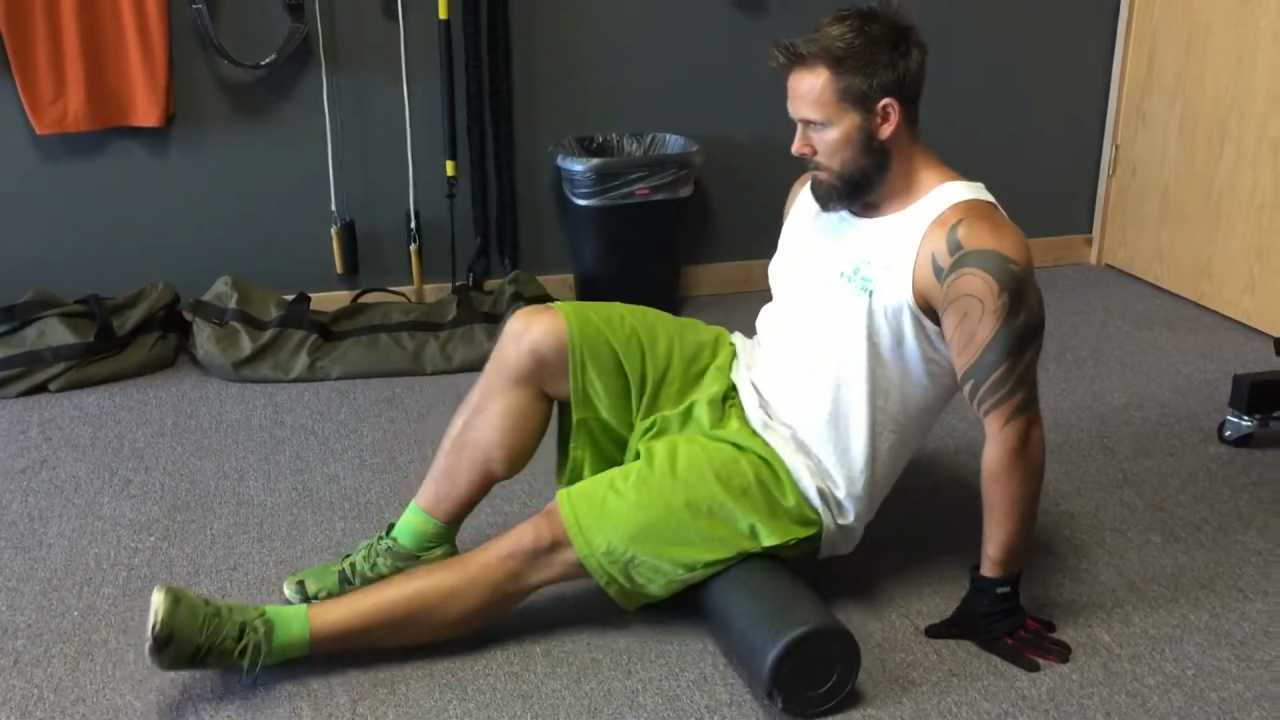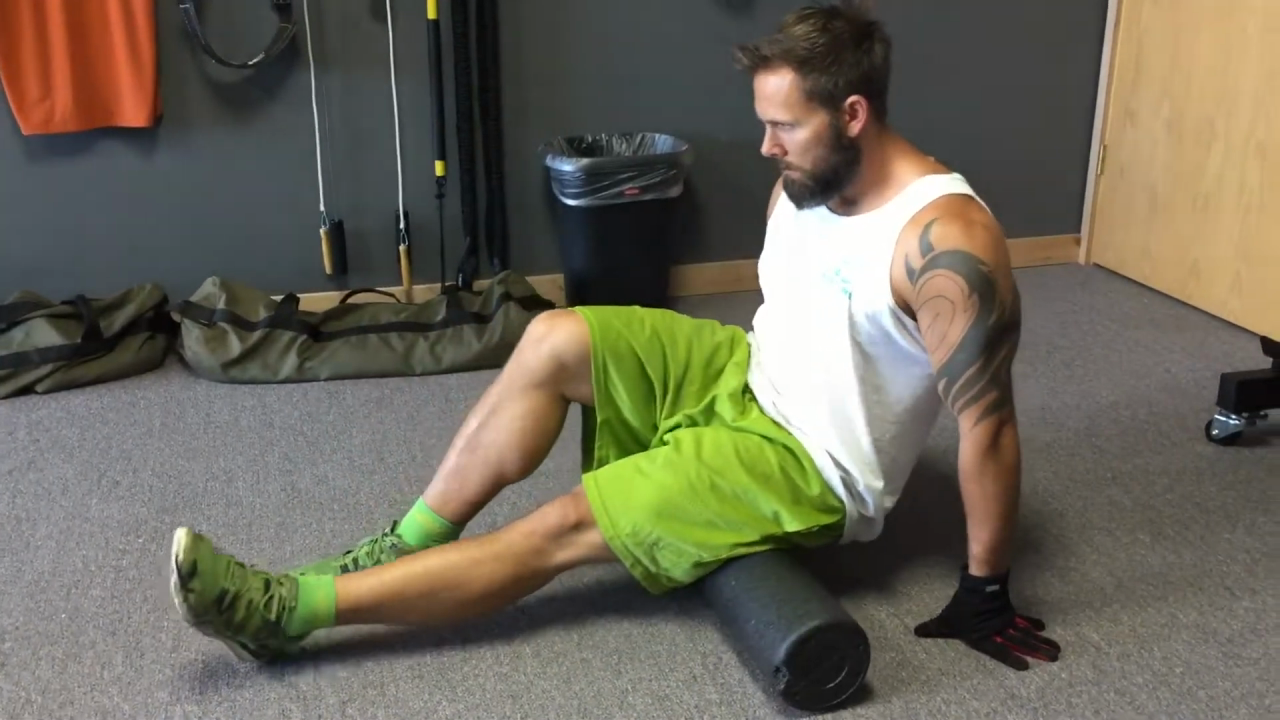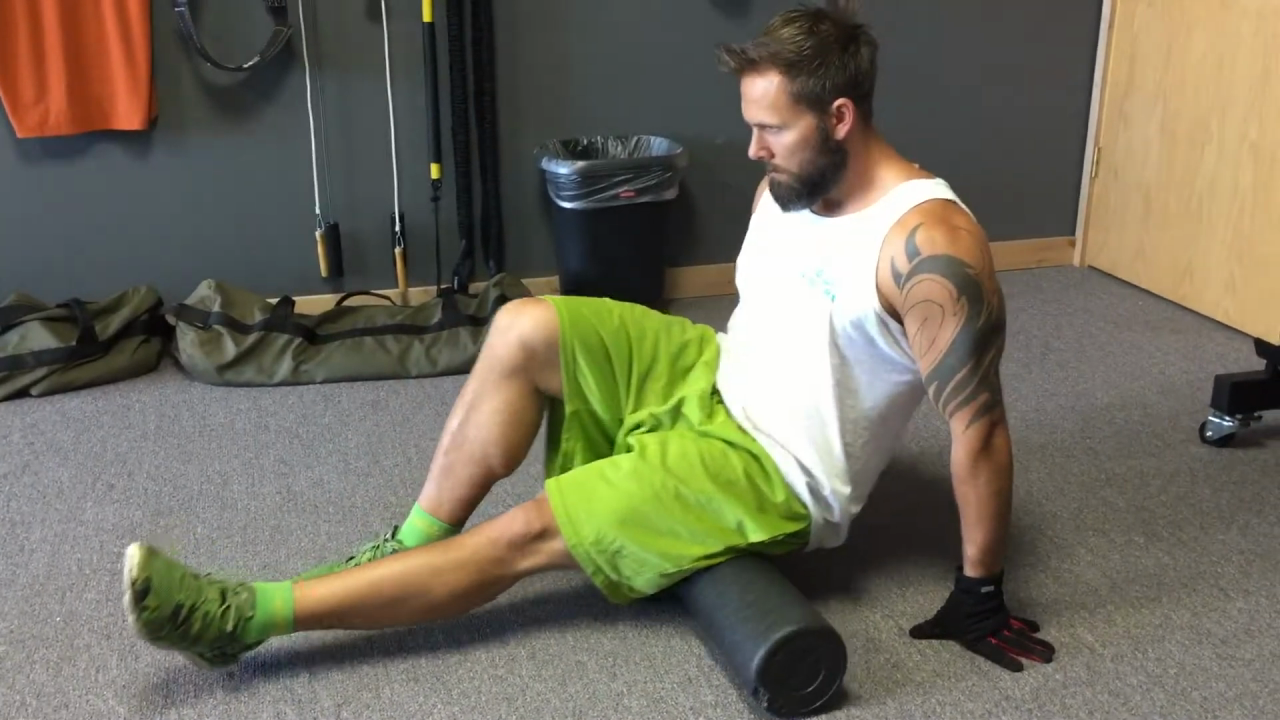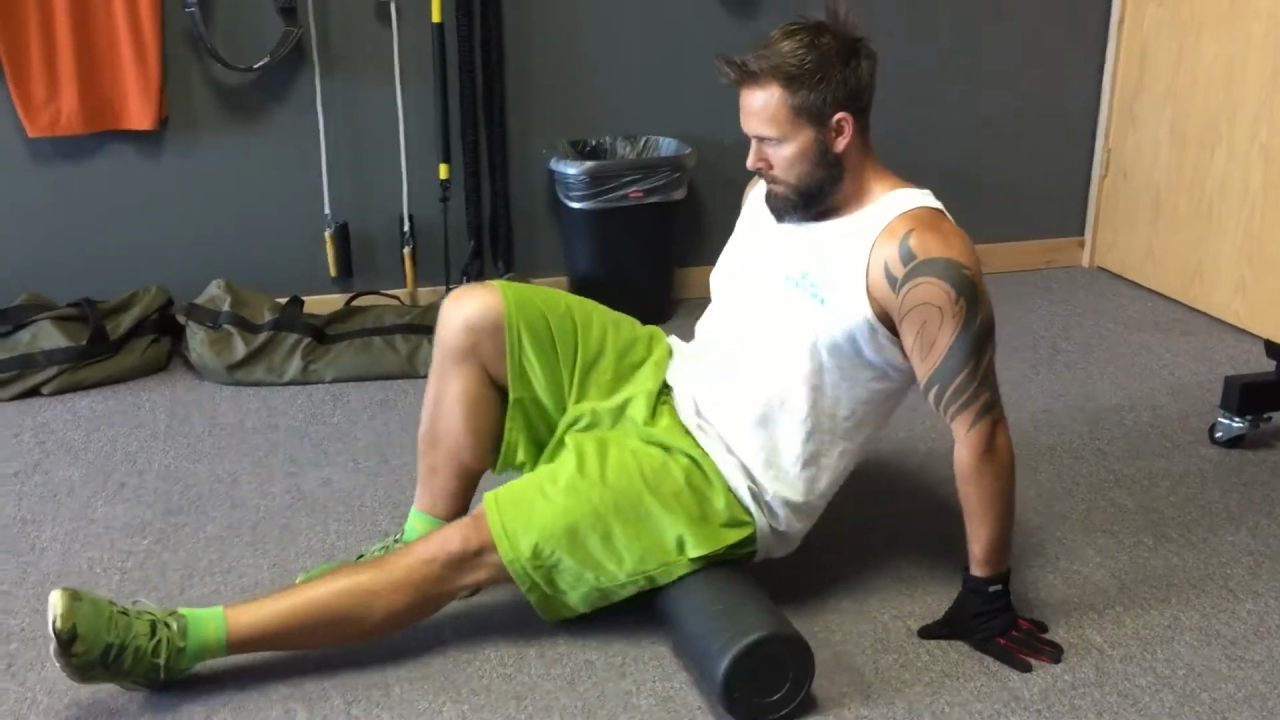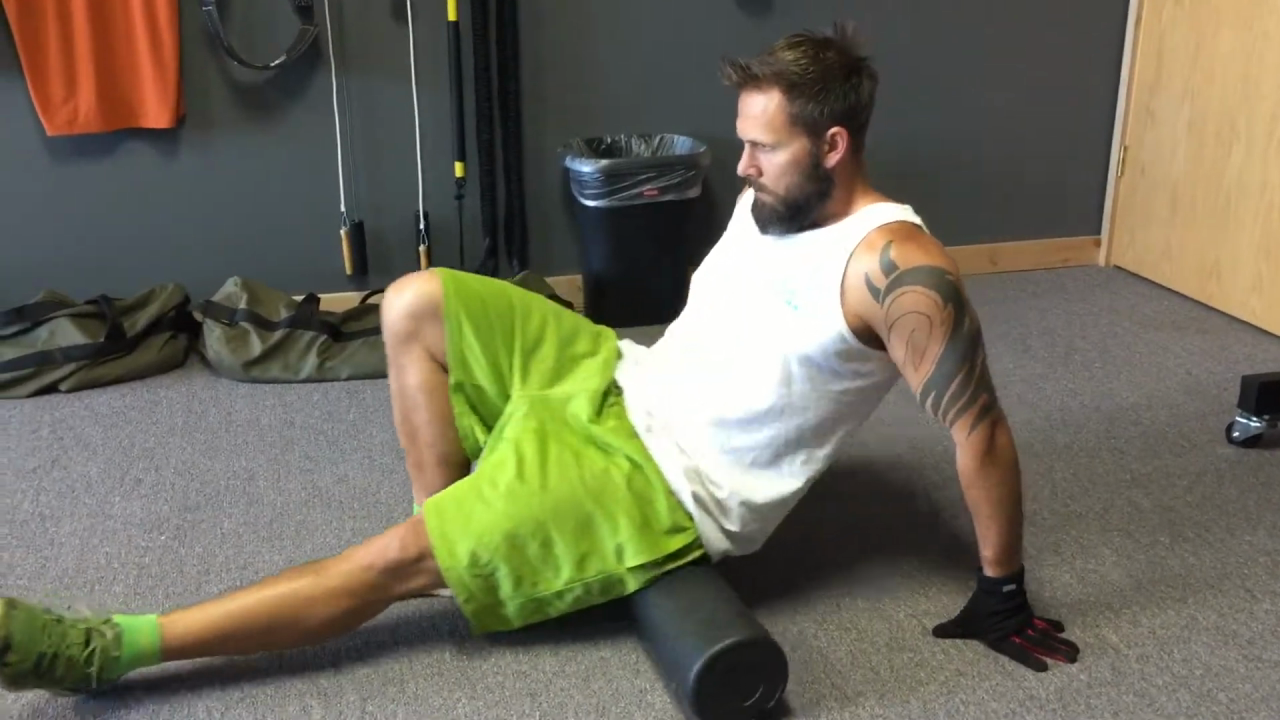
dt=0.3s
person 1, frame 1
left shoulder: (966, 244)
right shoulder: (818, 190)
left elbow: (1011, 426)
left wrist: (995, 596)
left hip: (785, 475)
right hip: (732, 381)
left knee: (539, 545)
right knee: (535, 337)
left ankle: (267, 635)
right ankle: (410, 549)
person 1, frame 2
left shoulder: (943, 241)
right shoulder: (803, 183)
left elbow: (988, 426)
left wrist: (985, 595)
left hip: (811, 469)
right hip: (749, 379)
left knee: (566, 529)
right knee: (556, 343)
left ankle: (291, 608)
right ankle: (412, 543)
person 1, frame 3
left shoulder: (926, 243)
right shoulder: (787, 185)
left elbow: (978, 427)
left wrist: (980, 596)
left hip: (777, 474)
right hip: (718, 381)
left knee: (525, 536)
right knee: (526, 329)
left ankle: (249, 614)
right ankle: (413, 547)
person 1, frame 4
left shoulder: (914, 252)
right shoulder: (776, 188)
left elbow: (977, 427)
left wrist: (986, 596)
left hip: (715, 481)
right hip: (665, 384)
left knee: (460, 556)
right knee: (475, 316)
left ankle: (180, 641)
right ankle: (420, 533)
person 1, frame 5
left shoulder: (893, 266)
right shoulder: (769, 197)
left elbow: (978, 429)
left wrist: (1001, 595)
left hip: (666, 487)
right hip: (620, 384)
left knee: (398, 561)
right knee: (420, 304)
left ankle: (115, 648)
right ankle: (448, 522)
